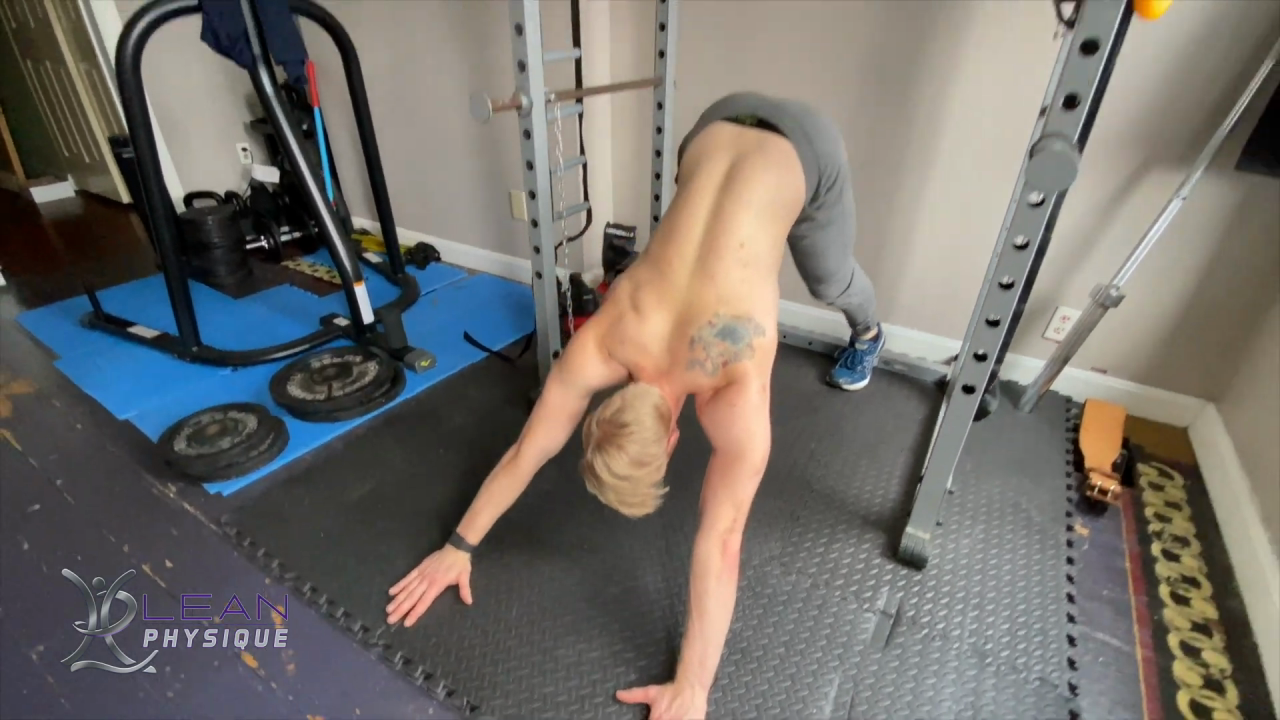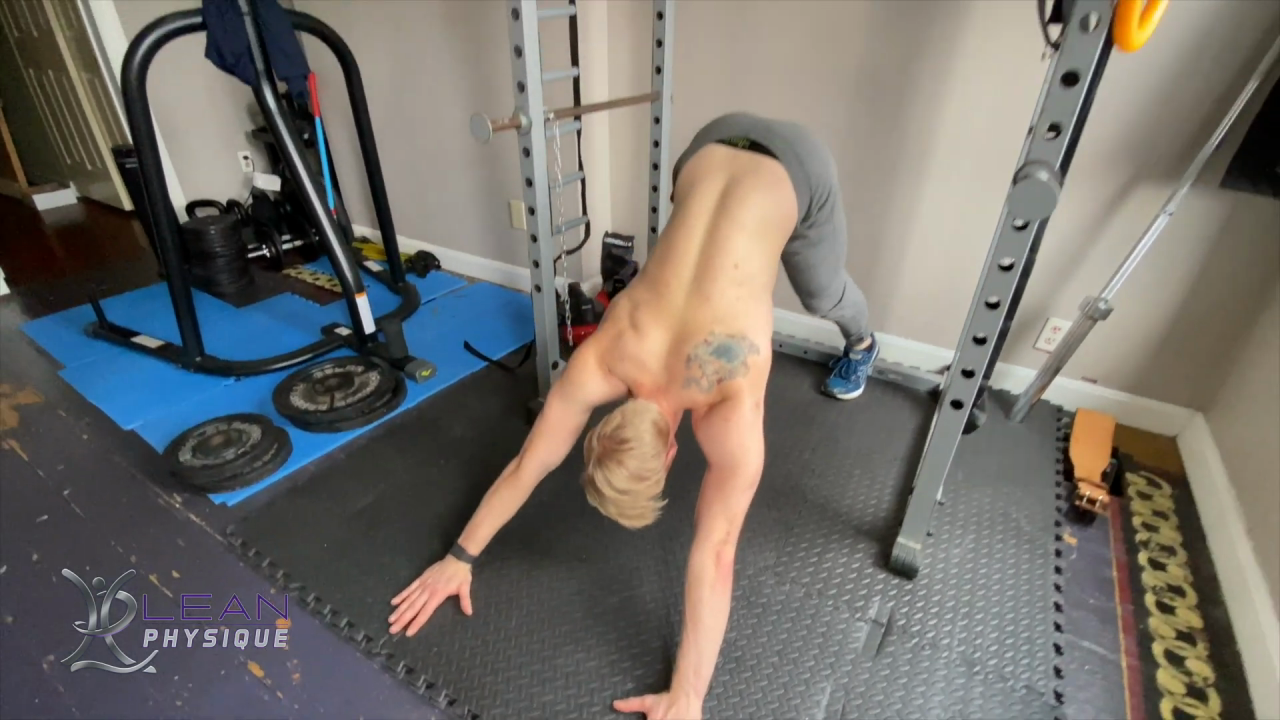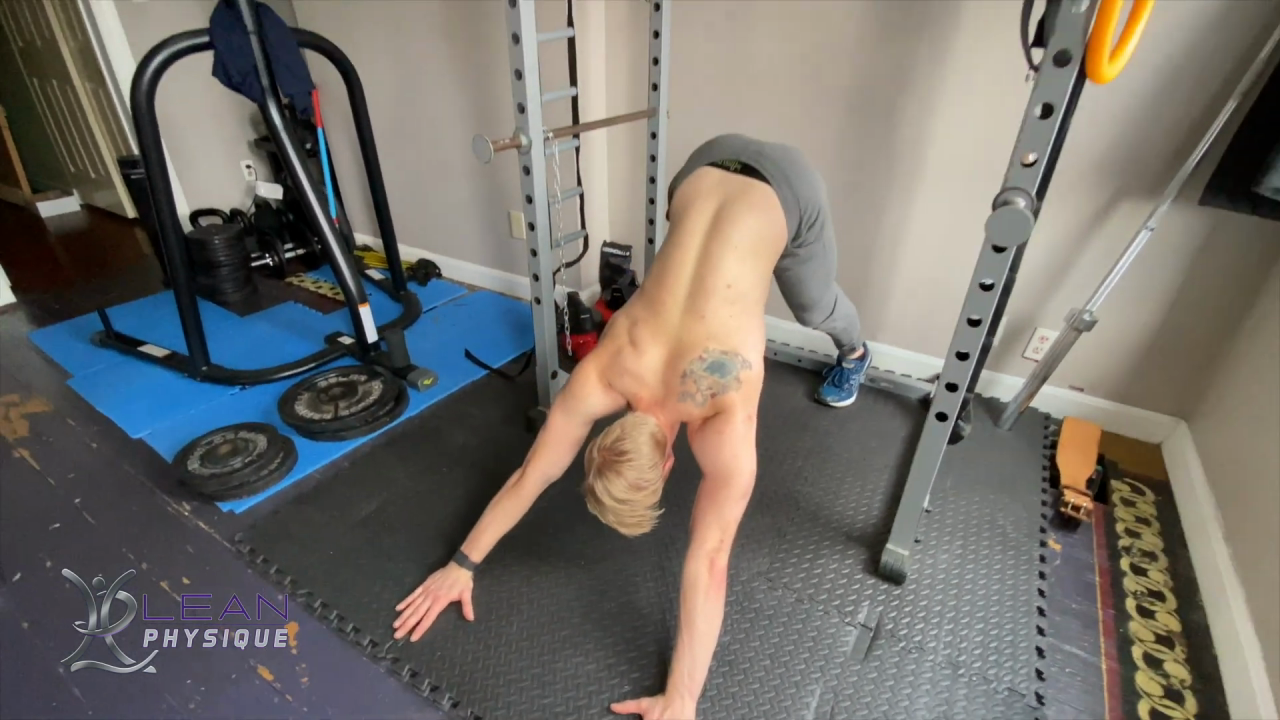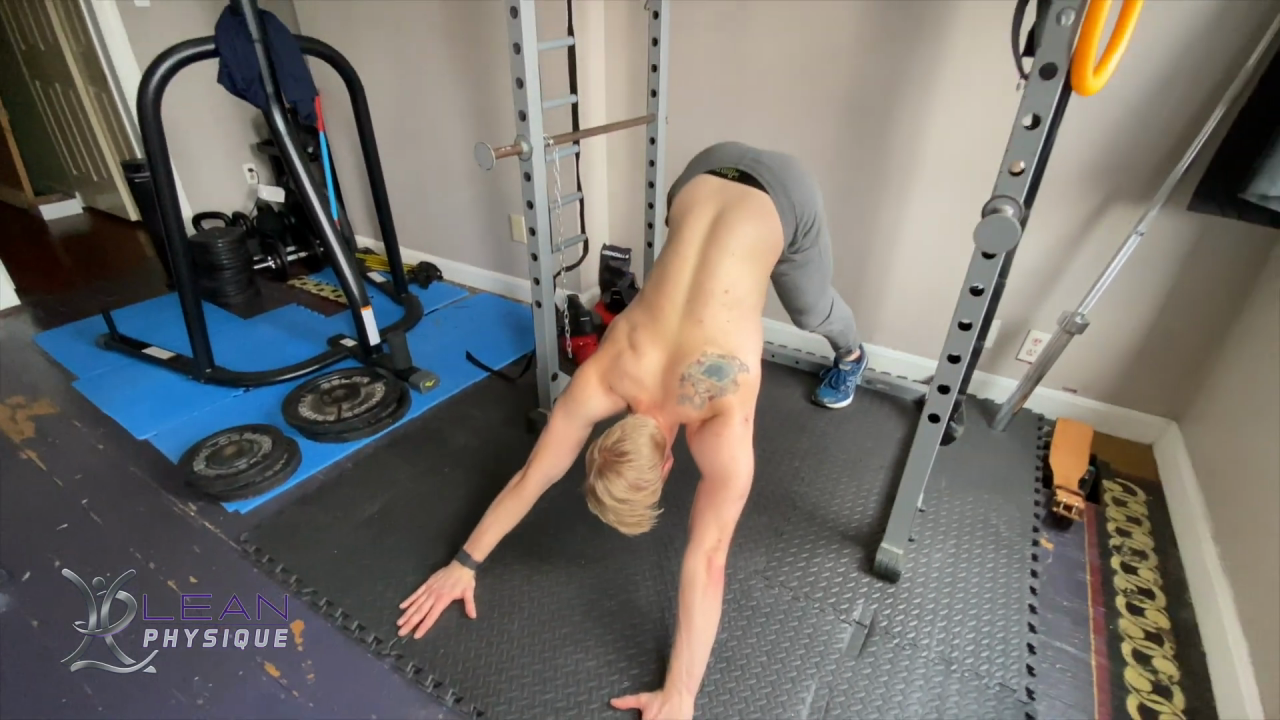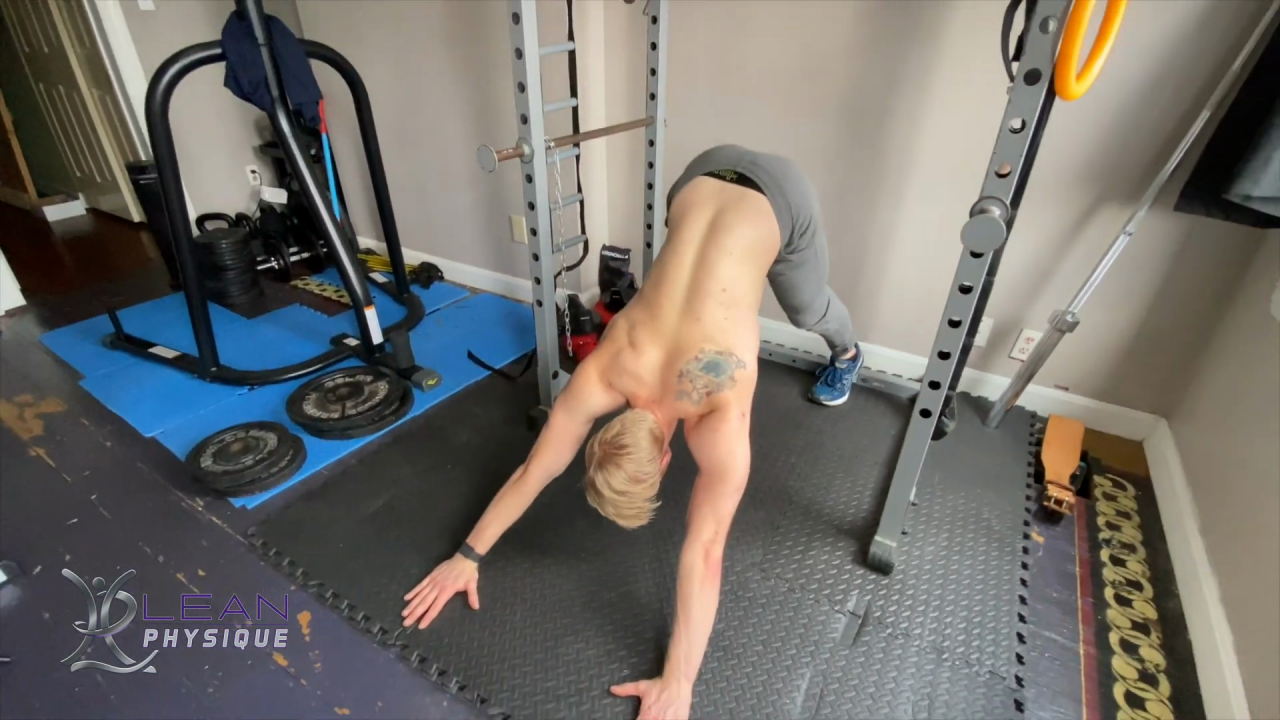
dt=0.1s
person 1, frame 1
left shoulder: (734, 391)
right shoulder: (602, 344)
left elbow: (720, 538)
right elbow: (528, 450)
right wrist: (458, 547)
left hip: (804, 148)
right hip: (723, 128)
left knee: (829, 281)
left ankle: (865, 334)
person 1, frame 2
left shoulder: (728, 405)
right shoulder: (602, 361)
left elbow: (715, 549)
right elbow: (529, 462)
right wrist: (459, 557)
left hip: (794, 167)
right hip: (719, 148)
left knee: (822, 294)
left ankle: (860, 343)
person 1, frame 3
left shoulder: (722, 419)
right shoulder: (601, 377)
left elbow: (708, 557)
right elbow: (532, 474)
right wrist: (461, 564)
left hip: (784, 187)
right hip: (713, 168)
left knee: (814, 307)
left ankle: (852, 351)
person 1, frame 4
left shoulder: (721, 421)
right shoulder: (603, 378)
left elbow: (706, 556)
right elbow: (534, 473)
left hip: (782, 197)
right hip: (710, 176)
left knee: (810, 309)
left ankle: (849, 353)
person 1, frame 5
left shoulder: (718, 416)
right shoulder: (603, 375)
left elbow: (704, 549)
right elbow: (535, 469)
left hip: (778, 198)
right hip: (708, 177)
left knee: (806, 309)
left ankle: (845, 350)
